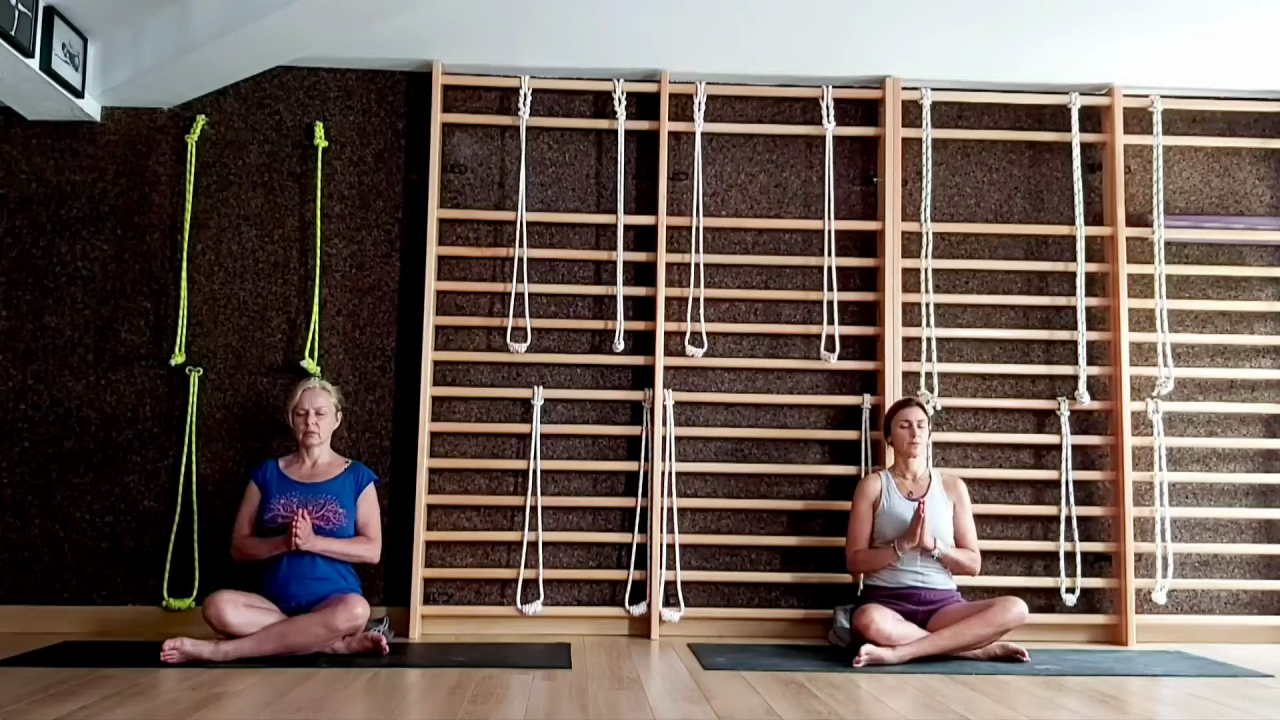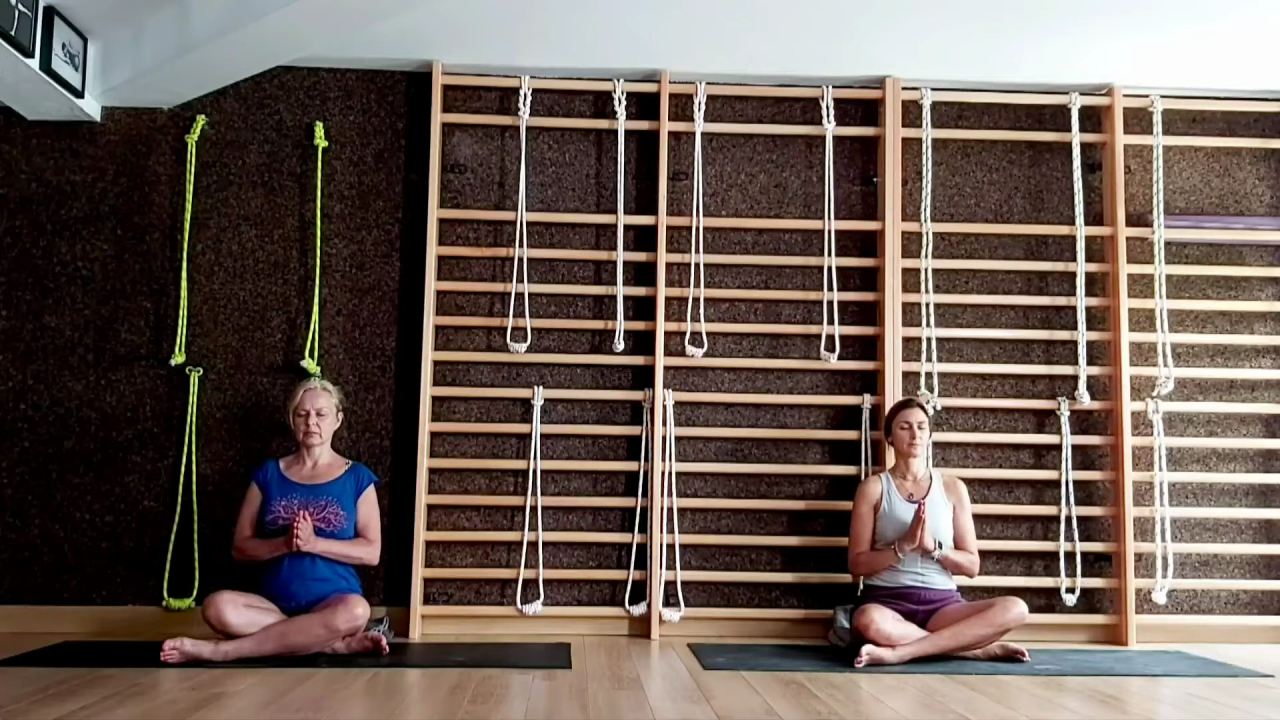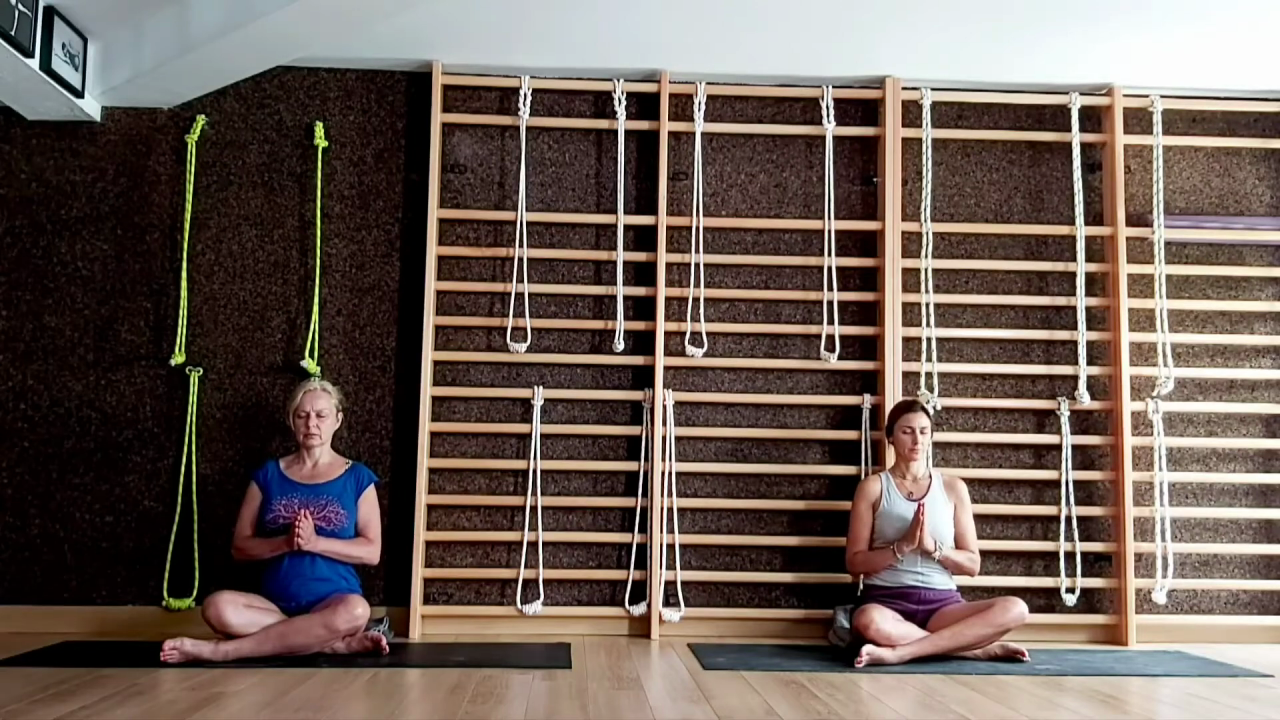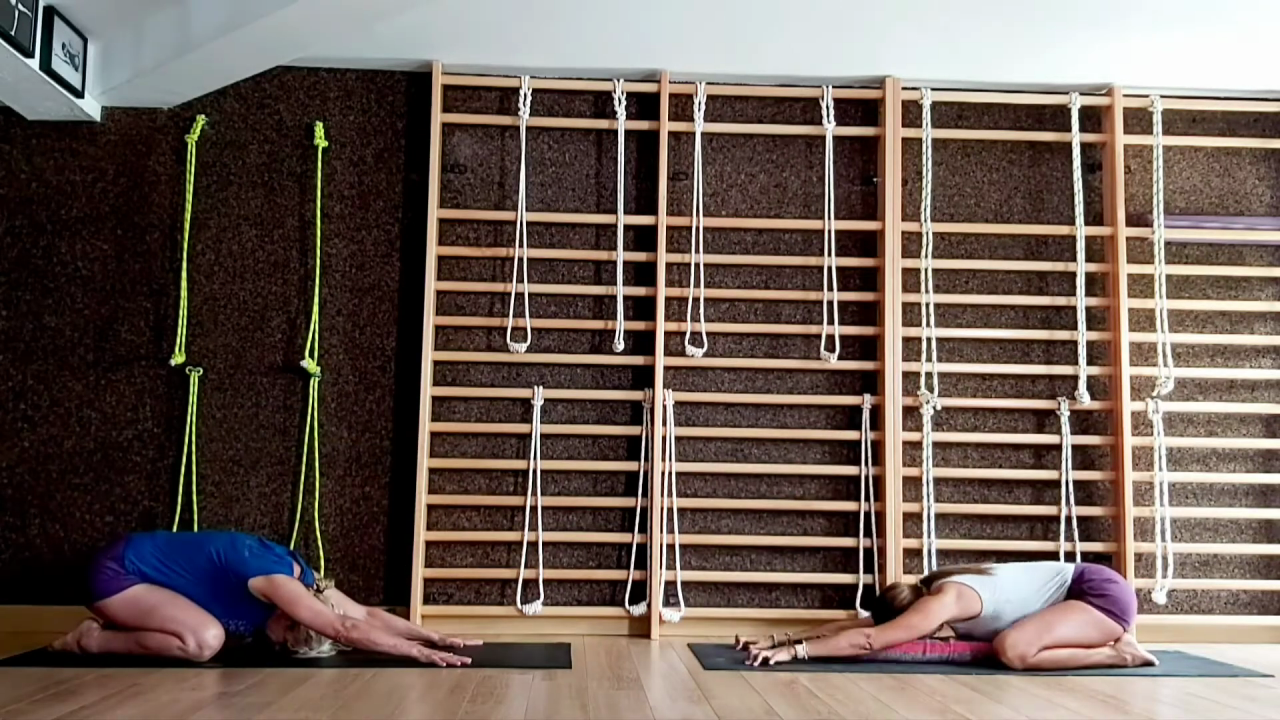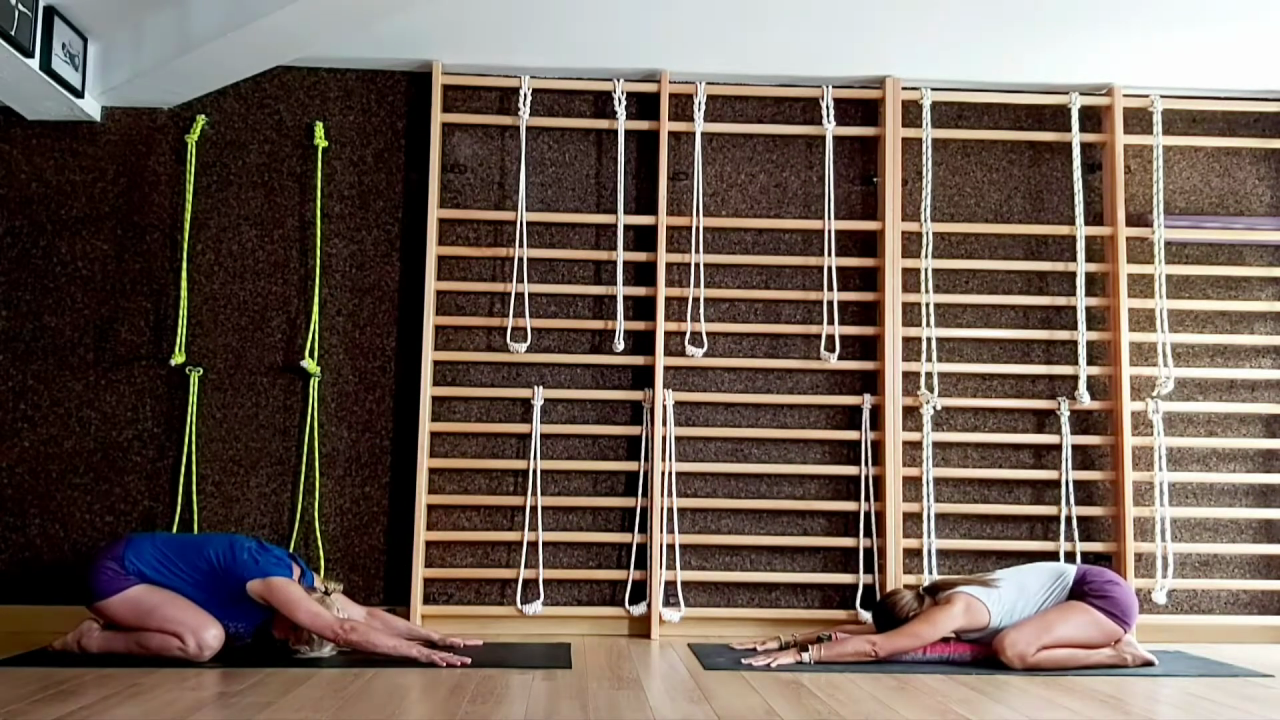
dt=0.7s
person 1, frame 1
left shoulder: (357, 476)
right shoulder: (267, 474)
left elbow: (371, 550)
right elbow: (240, 546)
left wrist: (313, 541)
right wrist: (284, 542)
left hip: (333, 601)
right hip: (274, 602)
left knee: (354, 611)
right knee: (218, 606)
left ankle: (222, 650)
right ankle: (337, 642)
person 1, frame 2
left shoulder: (357, 478)
right shoulder: (268, 475)
left elbow: (371, 552)
right elbow: (241, 547)
left wrist: (314, 543)
right wrist: (284, 544)
left hip: (334, 602)
right hip: (274, 602)
left knee: (355, 611)
right knee: (218, 607)
left ankle: (222, 650)
right ankle: (337, 642)
person 1, frame 3
left shoulder: (358, 478)
right shoulder: (268, 475)
left elbow: (372, 551)
right elbow: (240, 547)
left wrist: (315, 542)
right wrist: (285, 543)
left hip: (332, 602)
right hip: (274, 604)
left knee: (354, 612)
right knee: (219, 607)
left ankle: (219, 651)
right ankle: (338, 643)
person 1, frame 4
left shoulder: (298, 575)
right shoulder: (273, 577)
left elbow: (367, 613)
right elbow: (345, 629)
left wrist: (435, 637)
right wrist: (421, 651)
left hip: (141, 563)
right hip: (117, 572)
left knee: (230, 630)
right knee: (204, 639)
left ankle: (120, 626)
right ankle: (92, 640)
person 1, frame 5
left shoulder: (299, 576)
right shoulder: (273, 580)
left elbow: (367, 615)
right elbow: (345, 631)
left wrist: (436, 637)
right wrist: (419, 653)
left hip: (140, 564)
right hip: (117, 572)
left knee: (236, 631)
right knee: (205, 641)
left ankle: (119, 627)
right ankle: (92, 640)
person 2, frame 1
left shoulder: (952, 486)
right shoulder: (873, 485)
left elbow: (973, 564)
right elbow: (854, 561)
left wrist: (932, 545)
right wrist: (903, 544)
left hip: (942, 601)
right hip: (886, 600)
left knee: (1014, 609)
right knee: (870, 621)
left ankle: (900, 652)
right ankle: (981, 649)
person 2, frame 2
left shoulder: (953, 488)
right shoulder: (873, 487)
left elbow: (972, 566)
right elbow: (857, 564)
left wrist: (933, 546)
right wrist: (904, 546)
left hip: (941, 602)
right hip: (886, 600)
left knee: (1015, 609)
right knee: (869, 621)
left ankle: (899, 652)
right ankle: (979, 649)
person 2, frame 3
left shoulder: (953, 487)
right shoulder: (873, 487)
left elbow: (972, 564)
right elbow: (855, 562)
left wrist: (933, 547)
right wrist: (904, 546)
left hip: (941, 603)
right hip: (886, 601)
left knee: (1015, 608)
right knee: (869, 622)
left ankle: (899, 652)
right ankle: (982, 649)
person 2, frame 4
left shoulder: (946, 600)
right shoulder: (931, 593)
left elbow: (871, 640)
right elbow: (857, 626)
left wrist: (796, 649)
right wrist: (784, 639)
left hip: (1104, 592)
right hip: (1082, 586)
left knee: (1014, 649)
left ankle: (1118, 653)
right ankle: (1110, 641)
person 2, frame 5
left shoulder: (952, 611)
right shoulder: (934, 601)
left elbow: (874, 647)
right elbow: (858, 629)
left wrist: (801, 654)
right wrist: (788, 640)
left hip: (1103, 593)
right hip: (1084, 587)
left knee: (1012, 651)
left ankle: (1119, 654)
right ankle: (1110, 642)
